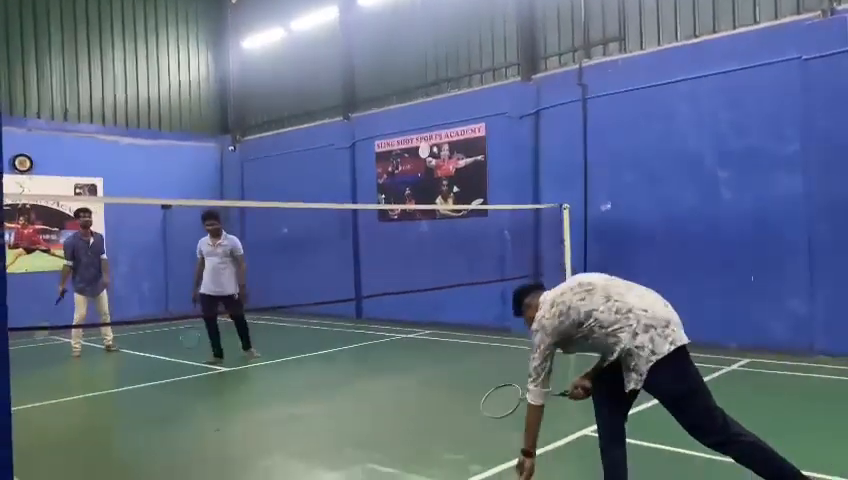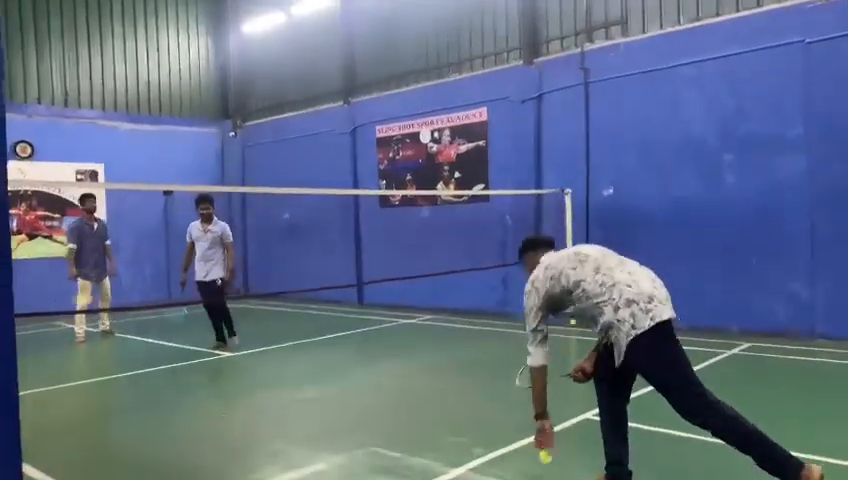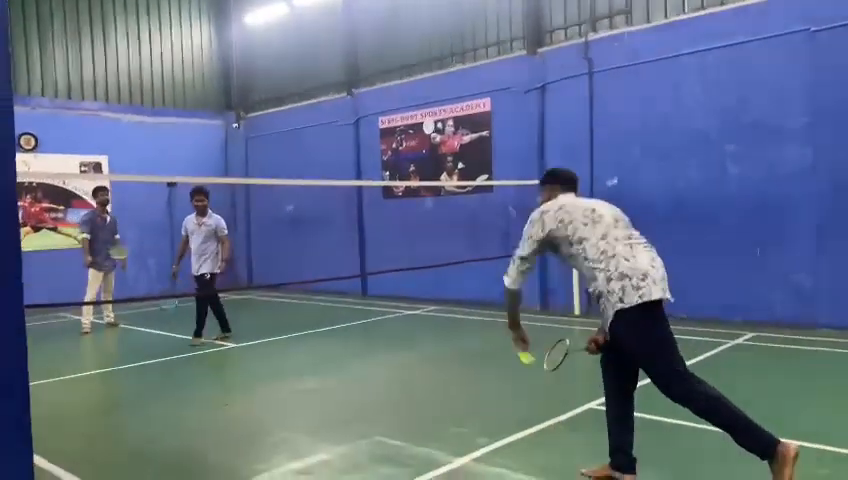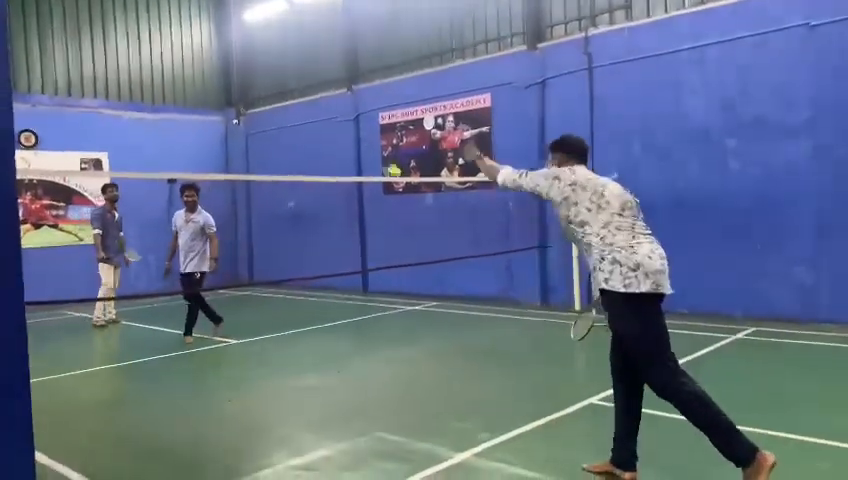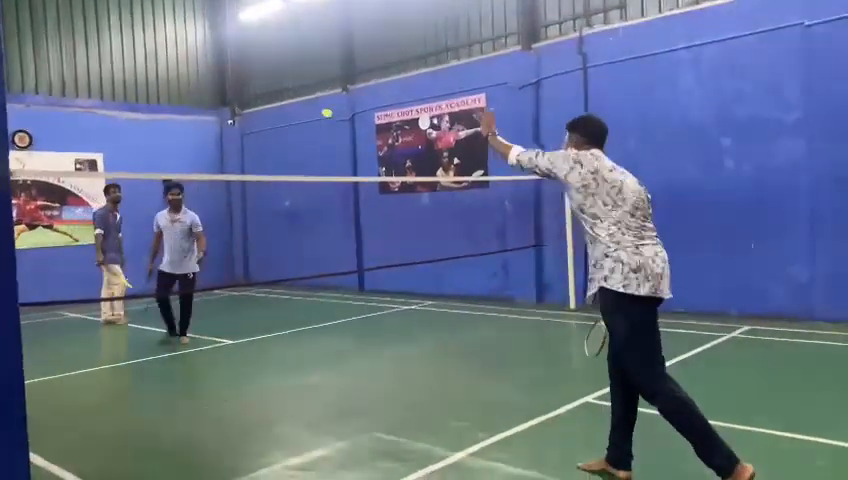
dt=0.2s
person 1, frame 1
left shoulder: (545, 319)
right shoulder: (570, 292)
left elbow: (536, 391)
left wrist: (528, 453)
right wrist: (591, 376)
left hip: (650, 342)
right hip: (656, 326)
left knee: (714, 429)
right knee: (606, 397)
person 1, frame 2
left shoulder: (538, 279)
right shoulder: (579, 255)
left elbow: (537, 352)
left wrist: (542, 417)
right wrist: (594, 357)
left hip: (638, 317)
right hip: (648, 300)
left knee: (697, 405)
right knee: (608, 382)
person 1, frame 3
left shoulder: (545, 214)
right shoulder: (600, 207)
left elbow: (516, 273)
left wrist: (515, 327)
right wrist: (606, 329)
left hip: (628, 292)
right hip: (645, 278)
left knee: (678, 383)
right knee: (616, 376)
left ankle: (773, 449)
person 1, frame 4
left shoulder: (557, 179)
right shoulder: (611, 186)
left elbow: (508, 176)
left wrist: (478, 157)
right wrist: (614, 308)
left hip: (624, 281)
right hip: (646, 273)
left knee: (665, 376)
right knee: (625, 370)
person 1, frame 5
left shoulder: (573, 161)
right shoulder: (626, 177)
left elbow: (521, 155)
left wrist: (490, 134)
left hip: (622, 281)
right hip: (647, 275)
left knee: (652, 380)
right knee: (623, 369)
person 2, frame 1
left shoulder: (232, 241)
right shoulder: (202, 243)
left elbow: (241, 264)
right elbow: (200, 266)
left wrist: (242, 286)
right wrist: (196, 288)
left hip: (229, 289)
right hip: (208, 290)
left knee: (238, 318)
right knee: (209, 321)
left ankle: (247, 347)
right ankle: (217, 355)
person 2, frame 2
left shoulder: (222, 227)
right shoulder: (192, 227)
left elbow: (230, 250)
right elbow: (189, 251)
left wrist: (230, 271)
right wrist: (184, 272)
left hip: (217, 274)
right hip: (200, 276)
left knee: (218, 304)
right knee: (210, 307)
left ankle: (231, 334)
right ankle: (221, 339)
person 2, frame 3
left shoulder: (217, 220)
right shoulder: (188, 221)
left elbow: (225, 242)
right elbow: (184, 243)
left wrist: (224, 261)
right wrist: (176, 264)
left hip: (209, 268)
right hip: (197, 268)
left knee: (201, 299)
right knee: (212, 299)
left ankle: (198, 334)
right ankle: (225, 330)
person 2, frame 4
left shoulder: (205, 218)
right shoulder: (177, 216)
left elbow: (213, 240)
right elbow: (175, 239)
left wrist: (213, 259)
right wrist: (169, 260)
left hip: (198, 266)
right hip: (184, 266)
left knee: (191, 298)
right knee: (192, 297)
left ankle: (188, 332)
right ankle: (216, 319)
person 2, frame 5
left shoulder: (191, 217)
right shoulder: (160, 217)
left elbow: (200, 238)
right elbow: (157, 240)
left wrist: (202, 252)
right wrist: (151, 262)
left hip: (187, 267)
right hip: (167, 267)
left knee: (185, 300)
right knee: (161, 297)
left ankle: (182, 333)
right ankle: (171, 331)
person 3, frame 1
left shoulder: (99, 238)
right shoulder: (71, 241)
left elbow: (103, 259)
right elbow: (68, 265)
left wrist: (106, 275)
right wrist: (62, 284)
left hip: (98, 284)
right hip: (81, 286)
left knee: (105, 313)
right knee: (80, 317)
left ankle: (108, 342)
right ankle: (76, 347)
person 3, frame 2
left shoulder: (102, 225)
right shoulder: (75, 226)
left elbow: (107, 245)
right elbow: (72, 248)
left wrist: (112, 263)
right wrist: (72, 267)
left hip: (102, 270)
right hip: (85, 271)
left knee: (106, 298)
right knee: (83, 303)
left ankle: (105, 326)
right ankle: (80, 333)
person 3, frame 3
left shoulder: (112, 218)
right shoulder: (88, 217)
right elbow: (85, 238)
right wrist: (87, 255)
left hip: (110, 262)
right hip: (96, 262)
left knee: (108, 291)
right knee: (91, 293)
left ankle: (109, 318)
right ankle: (86, 324)
person 3, frame 4
left shoulder: (118, 215)
right shoulder: (98, 213)
right elbow: (96, 233)
left wrist: (125, 253)
right wrist: (99, 251)
left hip: (116, 257)
right hip: (106, 257)
left knee: (112, 287)
right knee: (107, 285)
left ankle: (110, 315)
right ankle: (98, 317)
person 3, frame 5
left shoulder: (118, 215)
right shoulder: (101, 213)
right elbow: (98, 235)
left wrist: (121, 255)
right wrist: (99, 253)
left hip: (115, 256)
right hip: (107, 257)
left knee: (108, 286)
right knee: (120, 283)
left ankle: (106, 316)
right ankle: (118, 315)
